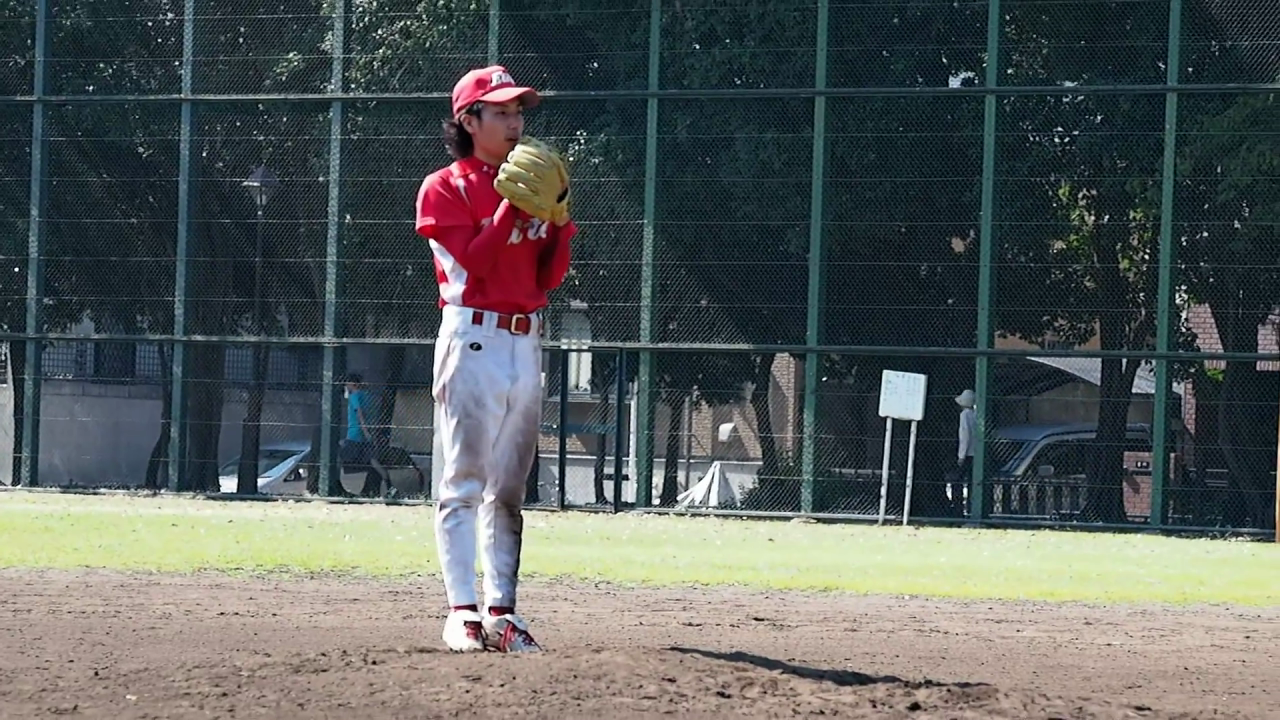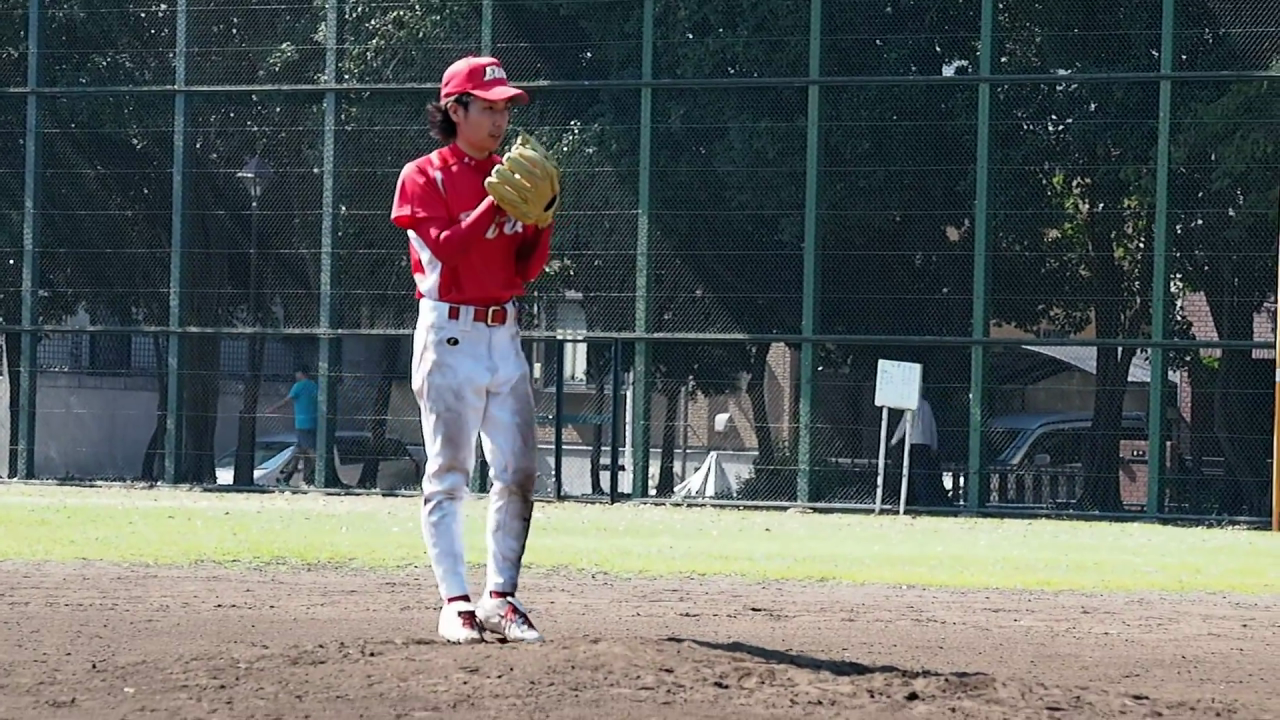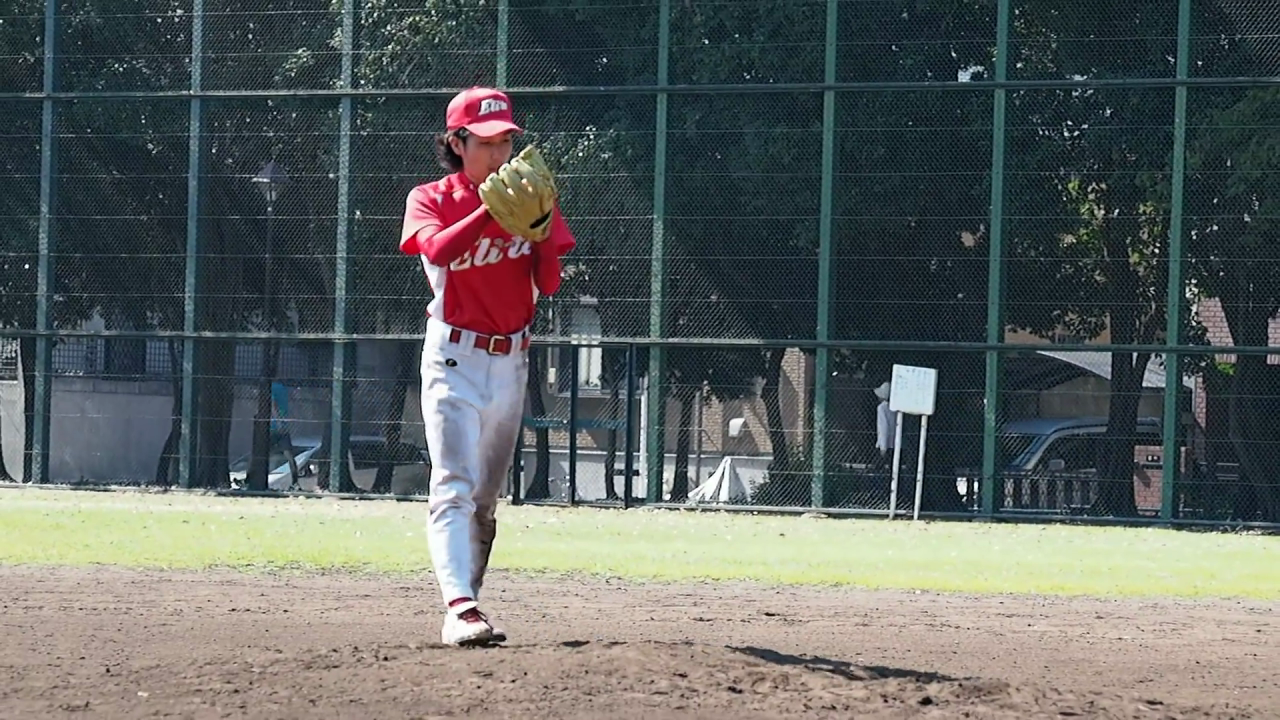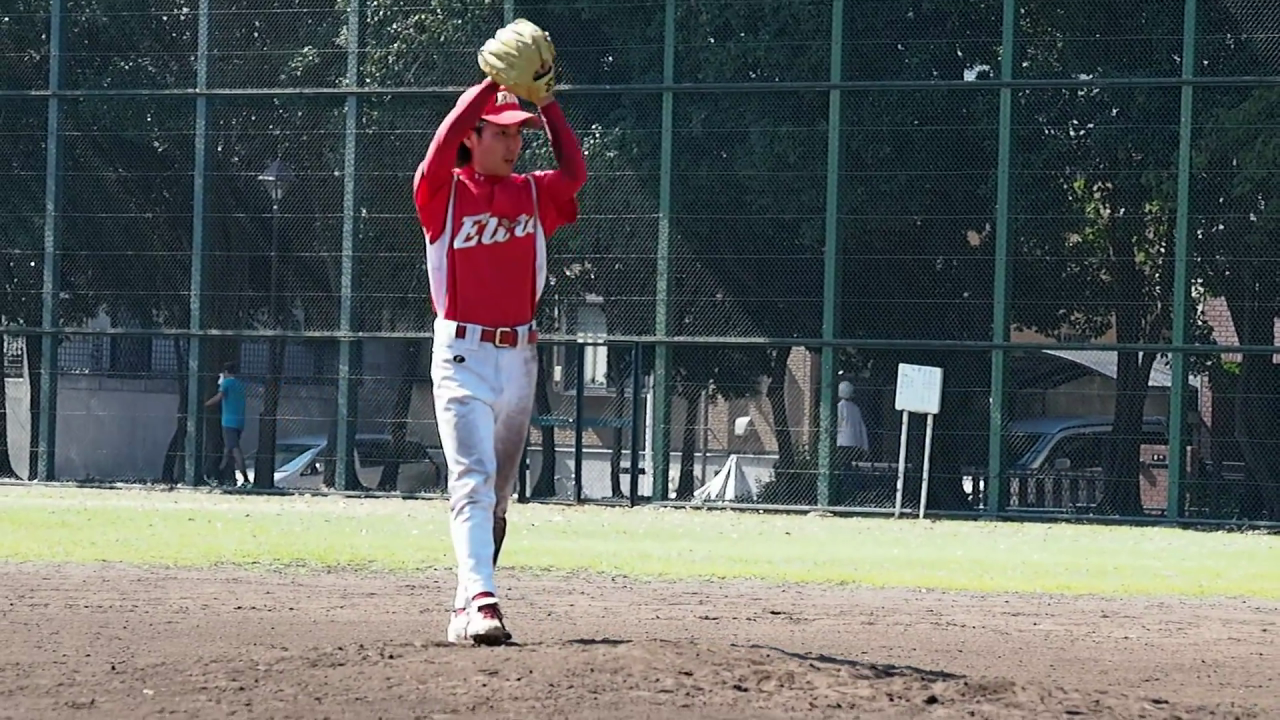
dt=0.5s
person 1, frame 1
right shoulder: (445, 187)
left elbow: (549, 278)
right elbow: (474, 261)
left wrist: (559, 217)
right wrist: (512, 204)
left hip: (526, 344)
right hip: (473, 341)
left knee: (508, 489)
right knee: (464, 482)
left ankle: (501, 610)
right ankle: (462, 611)
person 1, frame 2
right shoulder: (423, 176)
left elbow: (526, 271)
right elbow: (447, 249)
left wrist: (543, 219)
right wrist: (497, 200)
left hip: (504, 334)
right hip: (450, 335)
left knee: (519, 471)
right knee: (448, 475)
left ankle: (501, 597)
right ankle: (456, 603)
person 1, frame 3
right shoulder: (430, 199)
left elbow: (548, 285)
right elbow: (438, 252)
left wrist: (542, 233)
right wrist: (492, 206)
left hip: (511, 360)
right hip: (454, 357)
left knee: (486, 498)
right knee: (453, 487)
left ankle: (466, 601)
right ankle: (459, 605)
person 1, frame 4
left shoulder: (532, 193)
right shoulder: (444, 192)
left elbow: (575, 170)
right elbow: (442, 146)
left wrist: (541, 100)
right wrist: (492, 84)
left hip: (520, 355)
right hip: (462, 354)
left knee: (497, 493)
right knee: (473, 482)
left ankle: (466, 609)
right ankle: (479, 602)
